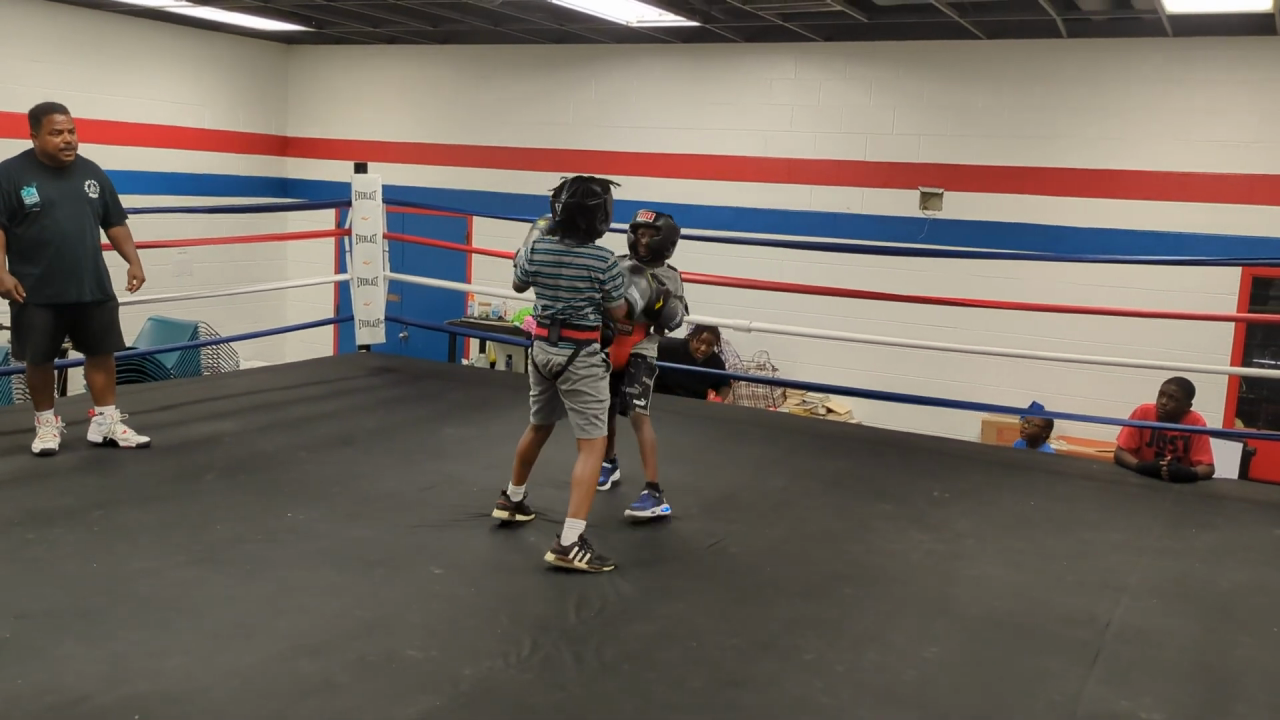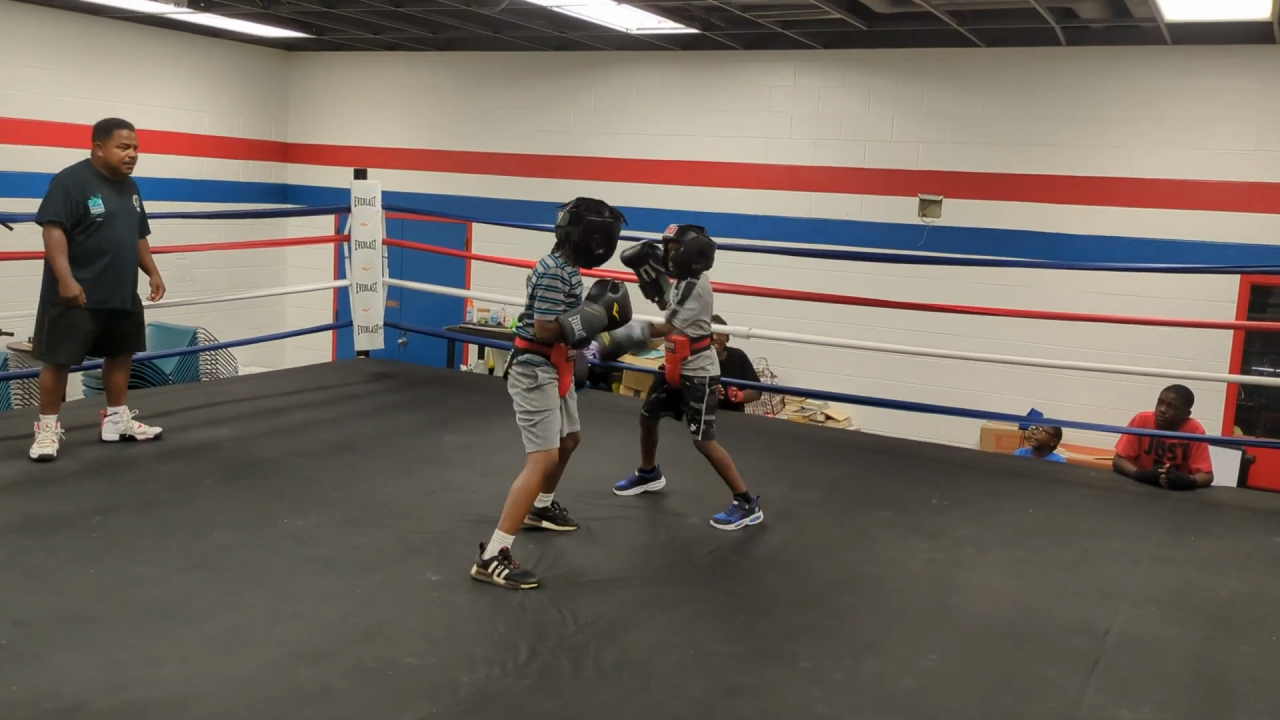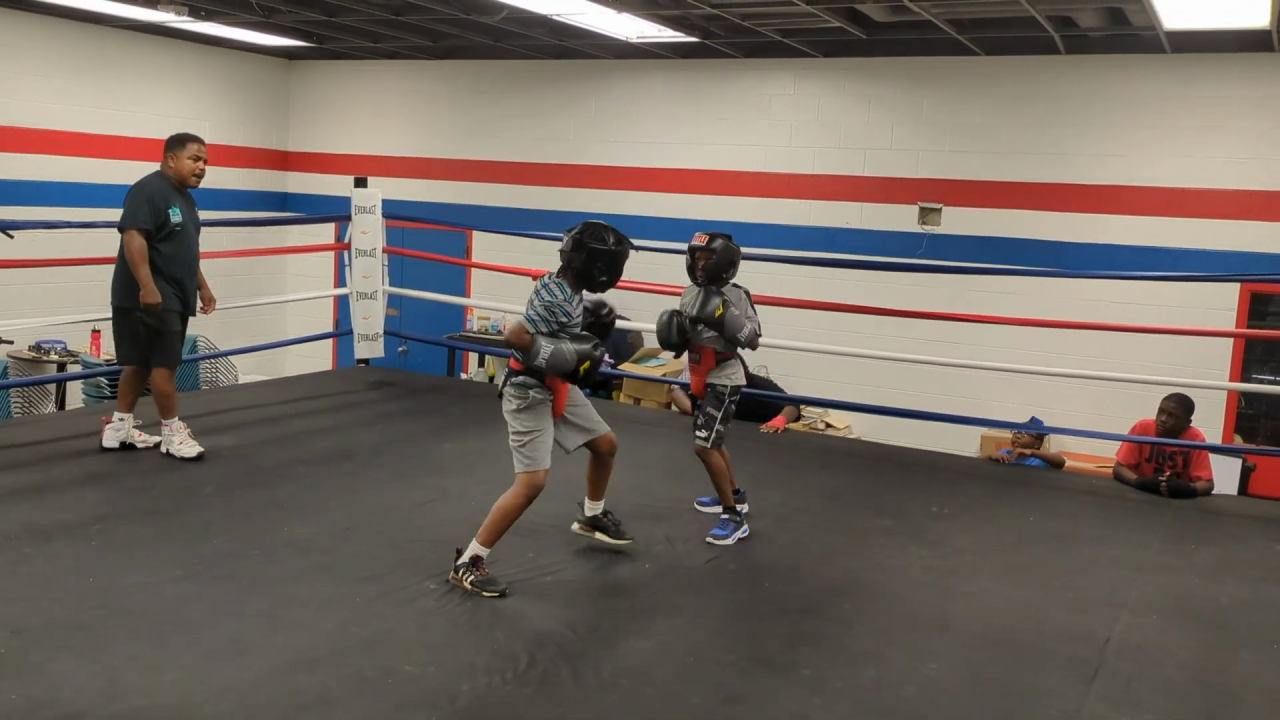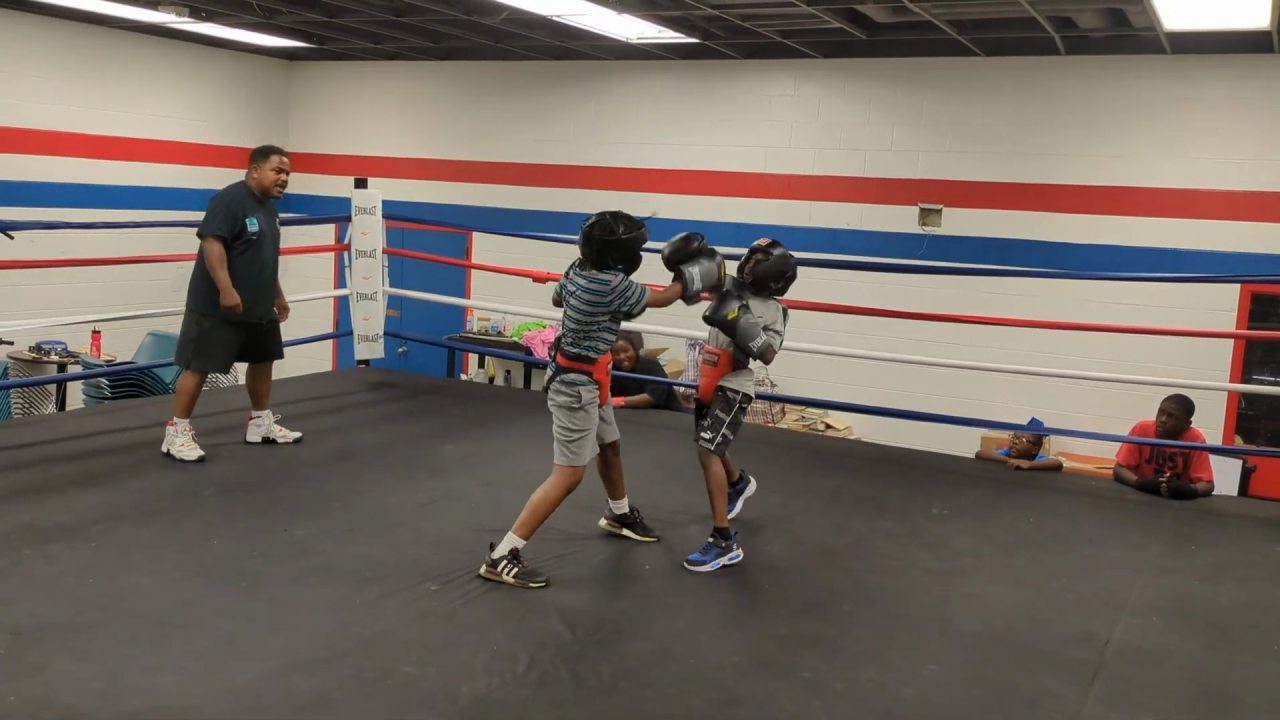
dt=0.7s
person 1, frame 1
left shoulder: (541, 247)
right shoulder: (602, 259)
left elbow: (519, 285)
right elbow: (619, 313)
right wrist: (638, 294)
left hip: (543, 348)
right hip: (581, 355)
left knee: (539, 426)
right knee: (593, 446)
left ankle: (511, 500)
right ankle: (569, 541)
person 1, frame 2
left shoulder: (567, 268)
right shoulder: (552, 272)
right elbow: (546, 330)
right wrist: (596, 314)
left hip: (557, 367)
right hip: (534, 371)
left knee: (569, 440)
right knee: (544, 459)
left ankle: (541, 507)
right ankle: (493, 555)
person 1, frame 3
left shoulder: (559, 282)
right shoulder: (557, 299)
right elbow: (516, 337)
left wrist: (581, 350)
right wrist: (562, 354)
left hip: (558, 386)
right hip: (529, 392)
left knee: (606, 445)
right knee: (532, 482)
left ankle: (593, 516)
right ankle: (469, 561)
person 1, frame 4
left shoulder: (577, 269)
right shoulder: (610, 284)
left elbow: (557, 298)
right elbow: (656, 299)
right wrist: (697, 277)
left hip: (585, 379)
right hip: (576, 385)
left knee: (609, 448)
right knee: (568, 476)
left ankle: (620, 513)
right ankle: (502, 556)
person 2, frame 1
left shoulder: (91, 172)
left elbow: (115, 223)
left wrist: (134, 261)
left hip: (92, 287)
right hip: (37, 291)
left knee: (102, 351)
right knee: (39, 358)
left ankle: (105, 422)
right ankle: (47, 424)
person 2, frame 2
left shoulder: (129, 186)
right shoulder: (71, 181)
left elbow: (138, 237)
right elbow: (53, 230)
left wrist: (153, 274)
right wrist: (65, 279)
left hip: (122, 295)
right hip: (76, 295)
left knee: (121, 354)
right knee: (58, 359)
left ankle: (117, 420)
right ankle: (47, 428)
person 2, frame 3
left shoulder: (185, 198)
right shoulder: (149, 190)
right elbow: (132, 237)
left wrist: (202, 287)
right wrist: (147, 286)
left hip: (173, 297)
right hip: (149, 298)
left knee: (142, 361)
right knee: (164, 362)
left ankle: (118, 427)
right ankle: (172, 432)
person 2, frame 4
left shoulder: (269, 208)
right shoulder: (230, 199)
right elbow: (211, 243)
left wrist: (278, 296)
right wrist: (227, 290)
left hip: (259, 306)
right hip: (217, 305)
left knee: (264, 359)
right knee: (199, 365)
left ankle: (261, 424)
right ankle: (177, 432)
person 3, frame 1
left shoulder: (669, 277)
right shoulder: (621, 265)
left elbow: (674, 321)
left hip: (641, 353)
right hip: (609, 348)
left knee: (639, 415)
right knee: (605, 412)
left ankle: (653, 492)
right ankle: (610, 464)
person 3, frame 2
left shoulder: (694, 285)
right shoulder: (682, 281)
left elbow: (669, 326)
right elbow: (663, 301)
left wrist: (622, 337)
right wrist: (646, 270)
left hip: (698, 370)
right hip: (677, 366)
left knee: (703, 440)
right knee: (648, 416)
left ankle: (747, 504)
right ankle: (648, 473)
person 3, frame 3
left shoulder: (737, 296)
right shoulder: (690, 295)
left elbow: (753, 342)
right elbow: (672, 338)
left wrist: (725, 316)
right wrist: (674, 338)
left hip: (724, 380)
right hip: (699, 378)
left knee: (705, 445)
right knee: (709, 441)
left ankle: (733, 515)
right ankle: (734, 494)
person 3, frame 4
left shoulder: (774, 309)
right shoulder: (730, 288)
left elbow: (767, 354)
left wrist: (739, 321)
left hip: (735, 387)
right hip: (708, 381)
left knee: (708, 451)
right knee: (715, 447)
left ankle: (723, 541)
right ankle: (739, 482)
